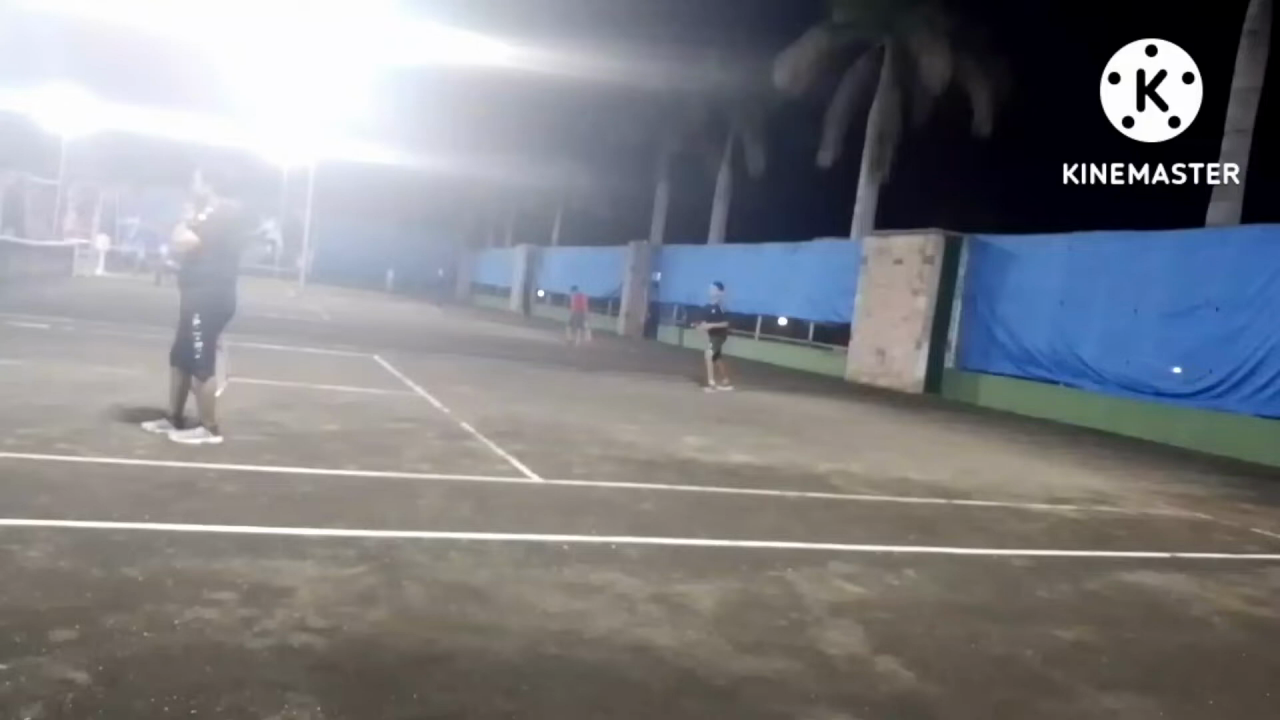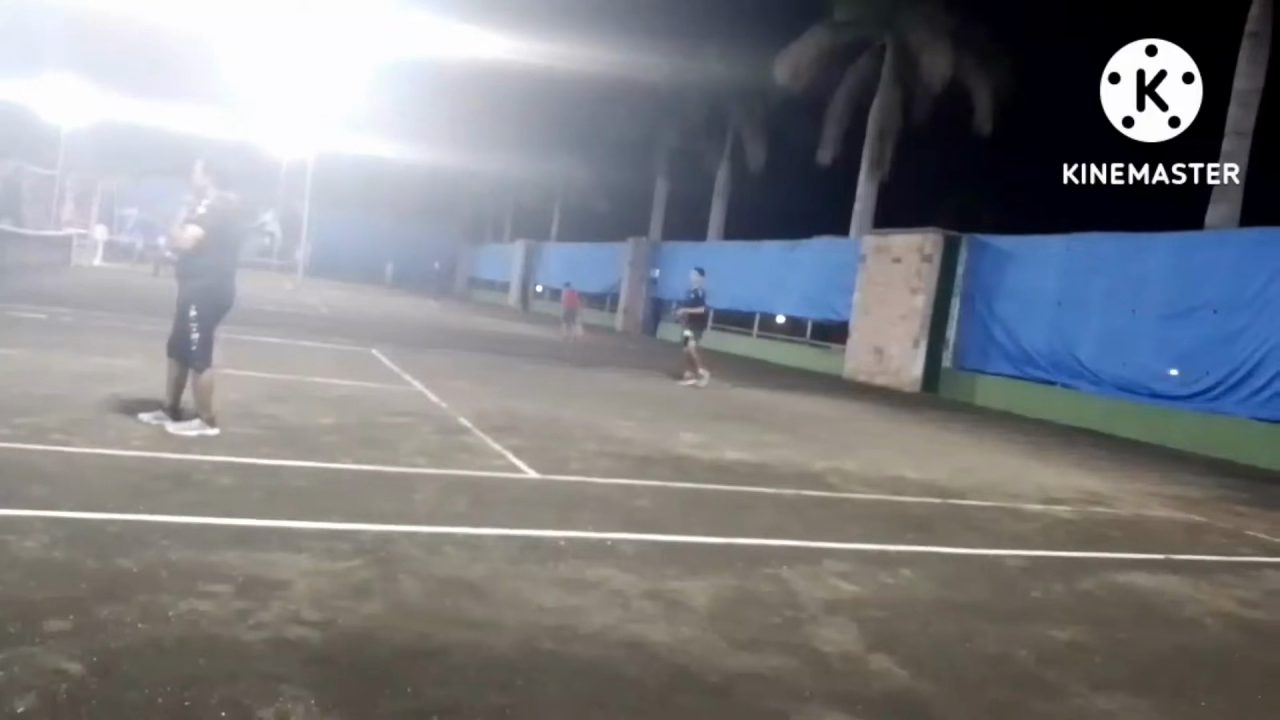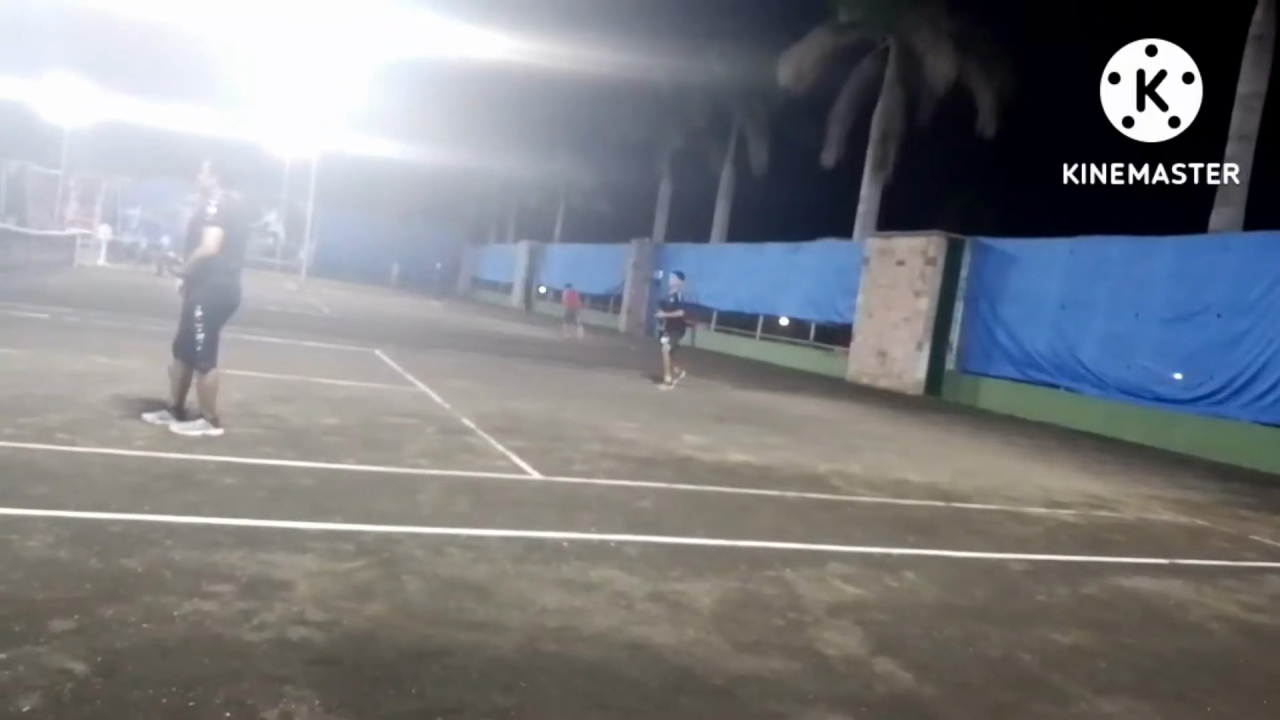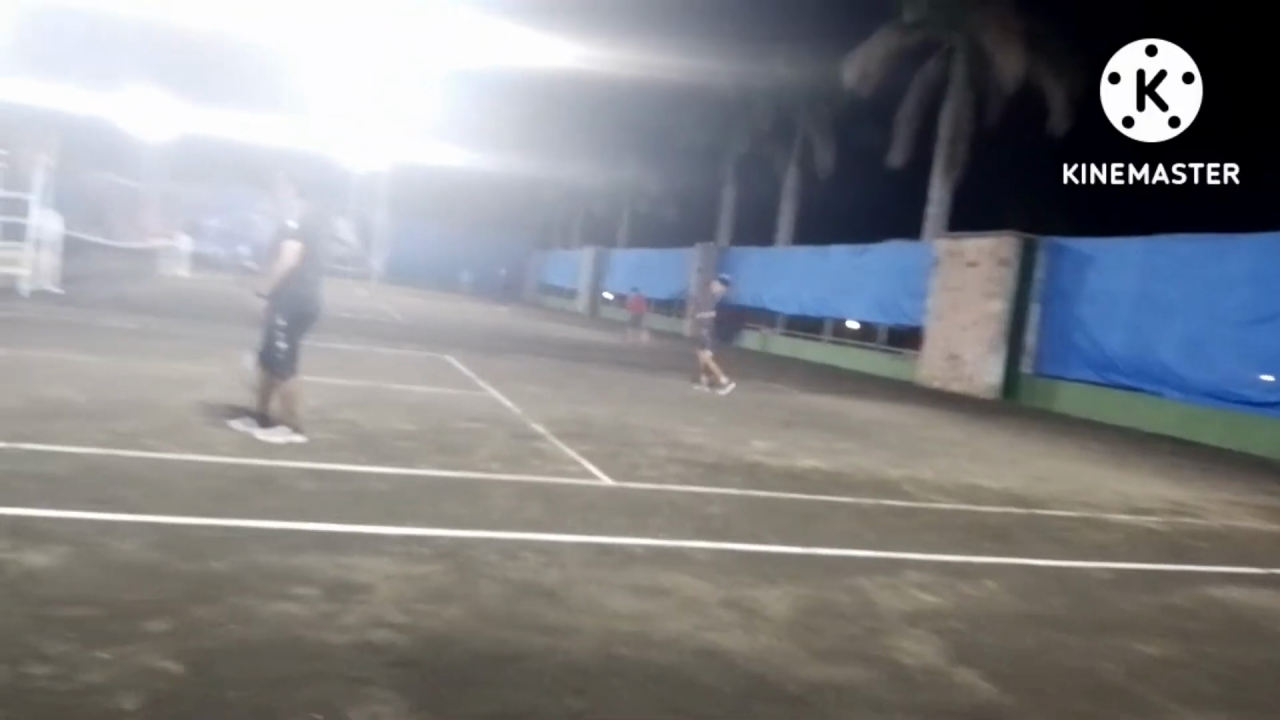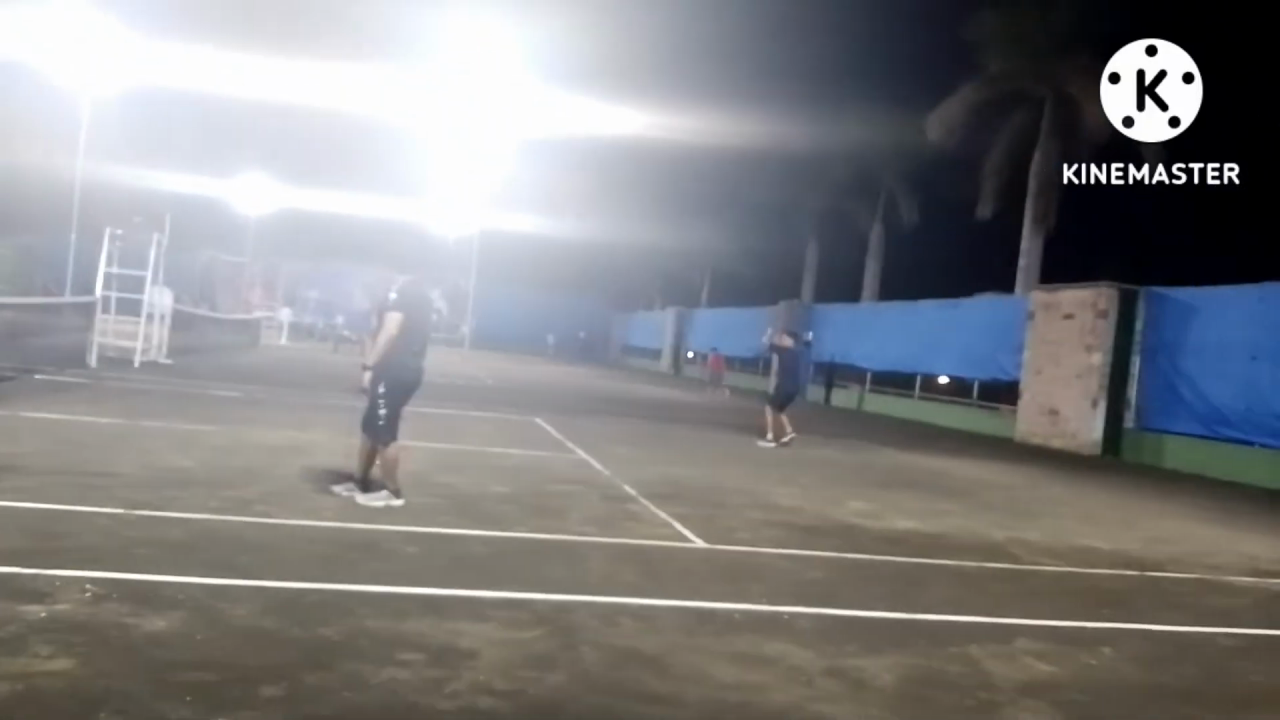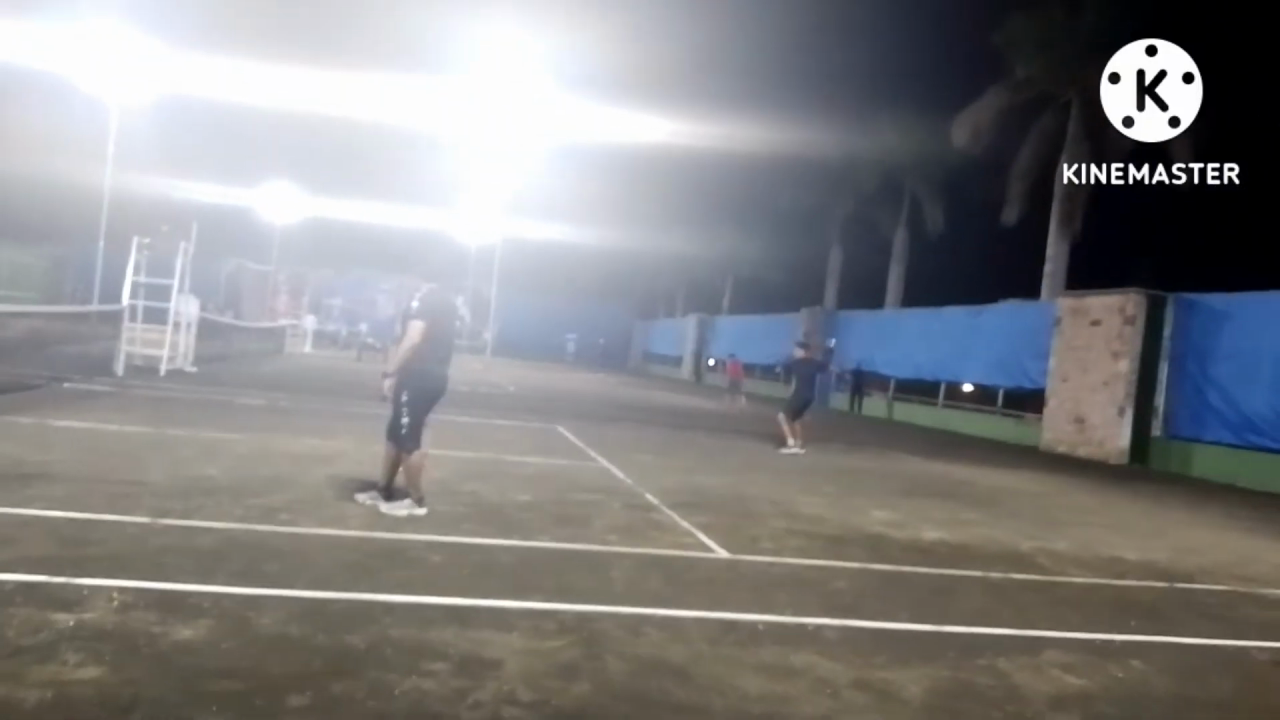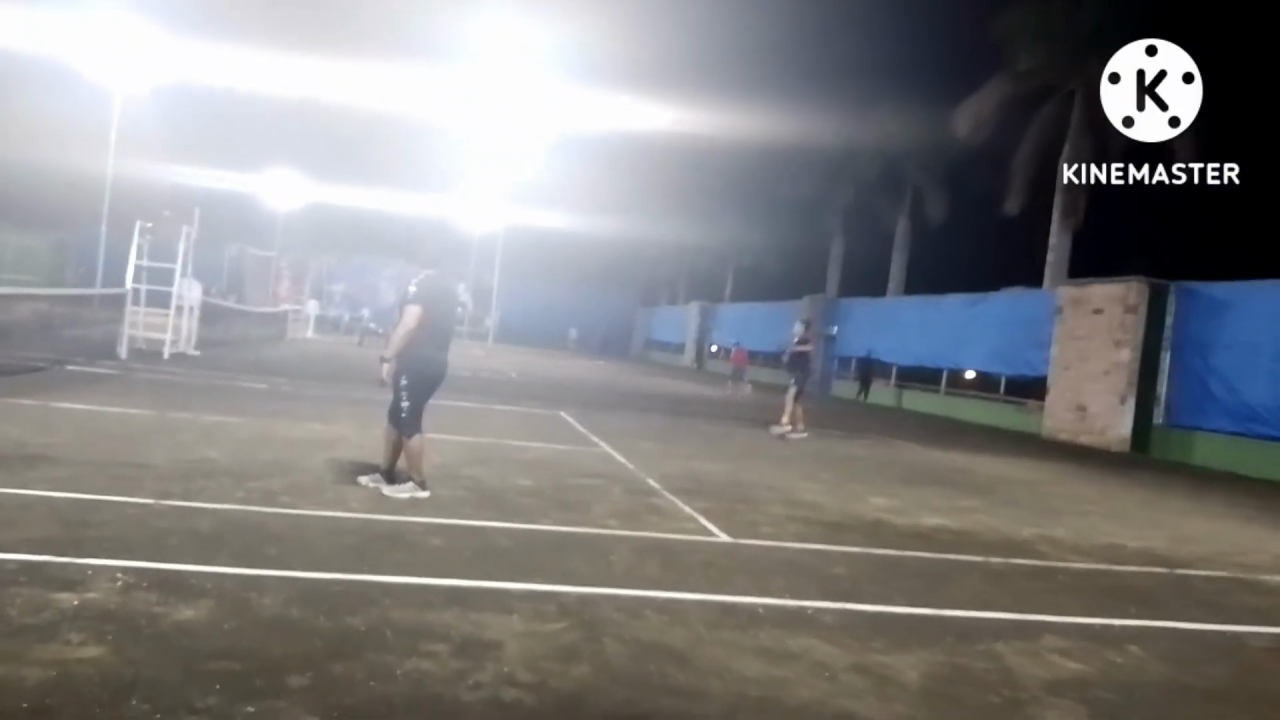
dt=0.4s
person 1, frame 1
left shoulder: (214, 214)
right shoulder: (231, 214)
left elbow: (181, 244)
left wrist: (187, 222)
left hip: (206, 299)
right hip: (208, 296)
left knee: (201, 365)
right knee: (180, 359)
left ankle: (209, 428)
right ankle: (174, 418)
person 1, frame 2
left shoulder: (211, 206)
right shoulder: (231, 207)
left elbow: (185, 242)
left wrist: (173, 233)
left hip: (204, 290)
right hip: (205, 288)
left knee: (197, 357)
right knee: (177, 350)
left ankle: (206, 421)
right ankle: (170, 410)
person 1, frame 3
left shoulder: (218, 206)
right shoulder: (232, 206)
left elbow: (209, 248)
left wrist: (183, 274)
left hip: (211, 291)
right hip: (212, 289)
left knee: (203, 358)
right knee: (183, 351)
left ankle: (210, 420)
right ankle: (175, 410)
person 1, frame 4
left shoulder: (297, 220)
right shoulder: (312, 220)
left elbow: (288, 261)
left wrist: (265, 293)
left hip: (291, 300)
right hip: (299, 298)
left knee: (282, 365)
right knee: (268, 358)
left ankle: (291, 427)
right ankle: (260, 417)
person 1, frame 5
left shoulder: (401, 290)
right shoulder: (420, 293)
left elbow: (390, 331)
left wrist: (369, 366)
left hip: (394, 371)
right hip: (407, 368)
left knee: (384, 432)
right knee: (370, 427)
left ankle: (392, 491)
right ankle: (361, 481)
person 1, frame 6
left shoulder: (425, 298)
right shoulder: (446, 302)
left elbow: (412, 339)
left wrist: (390, 372)
left hip: (418, 378)
right hip: (433, 376)
left knee: (408, 440)
right knee: (395, 435)
left ankle: (415, 500)
right ankle: (384, 490)
person 1, frame 7
left shoulder: (422, 284)
right shoulder: (448, 288)
left elbow: (409, 324)
left wrist: (388, 358)
left hip: (417, 363)
right hip: (434, 362)
left knee: (409, 423)
right knee: (396, 417)
left ankle: (417, 483)
right ankle: (386, 473)
